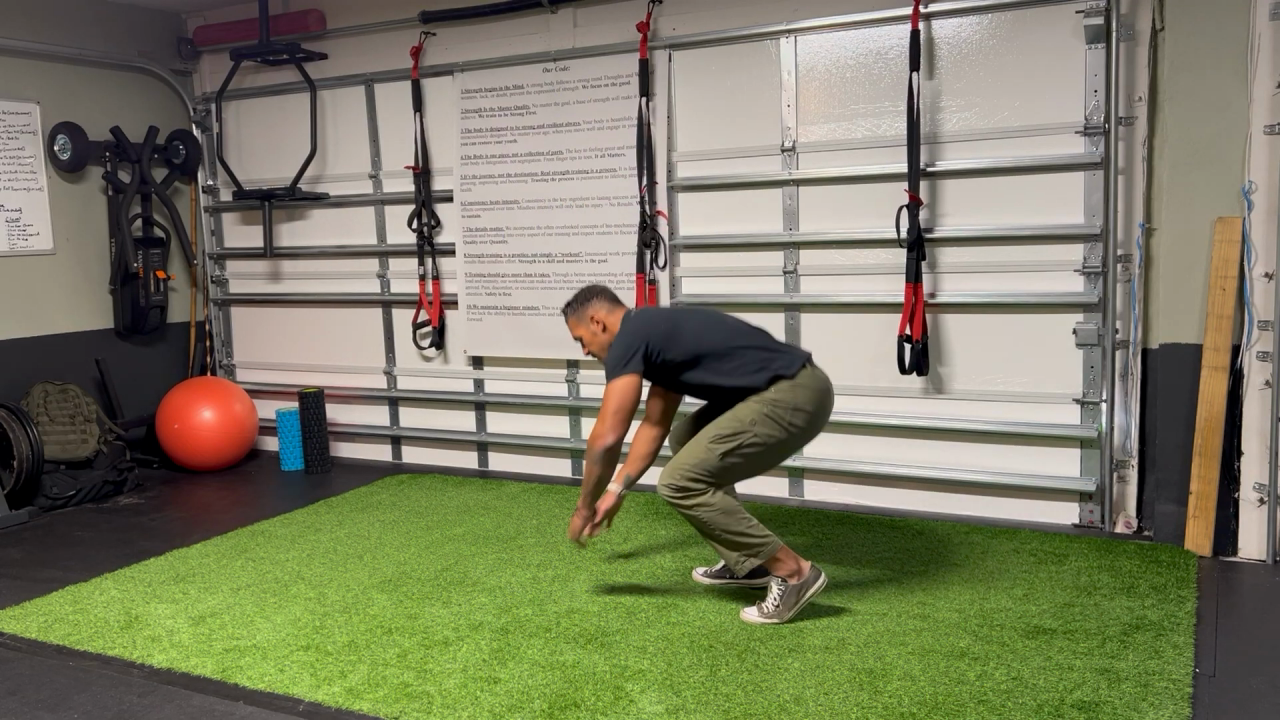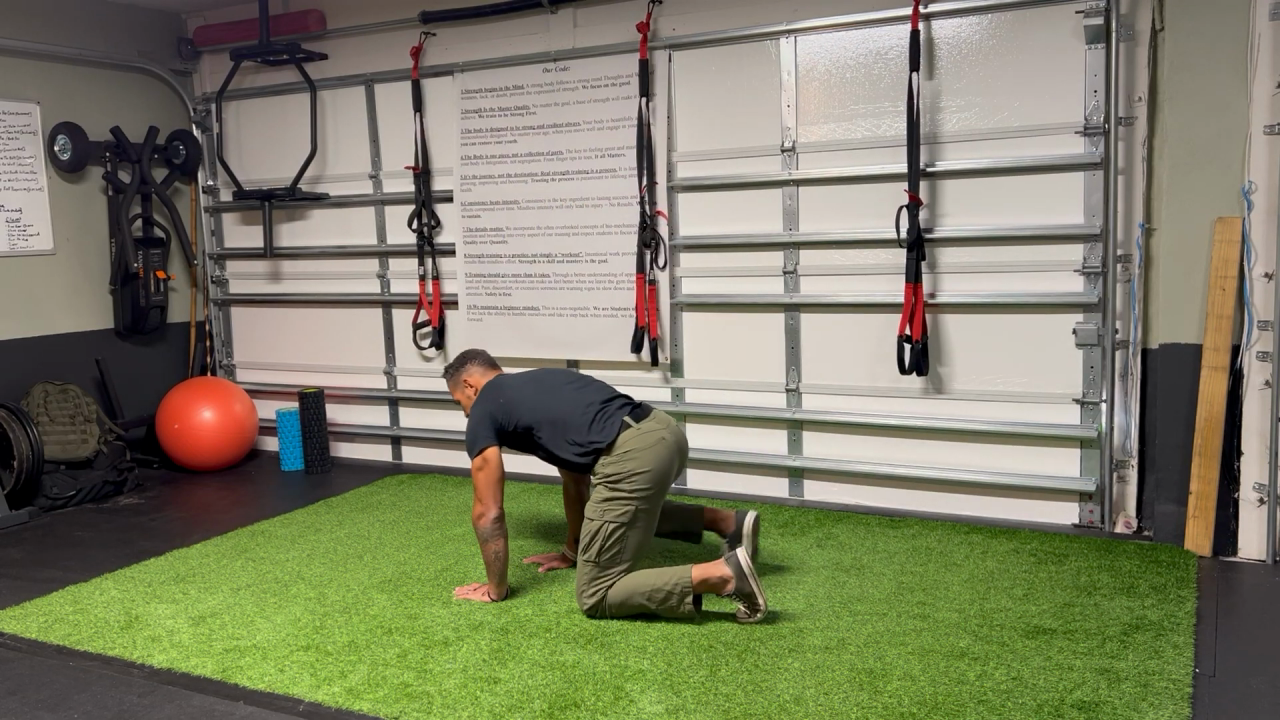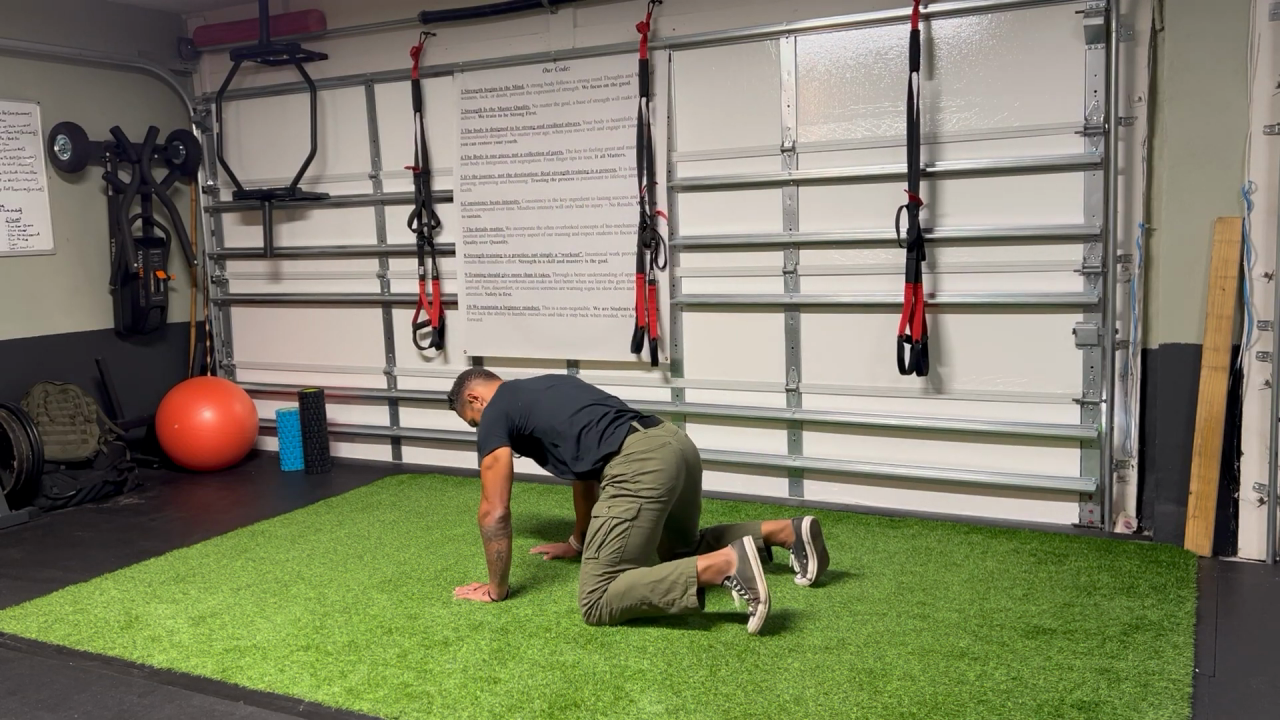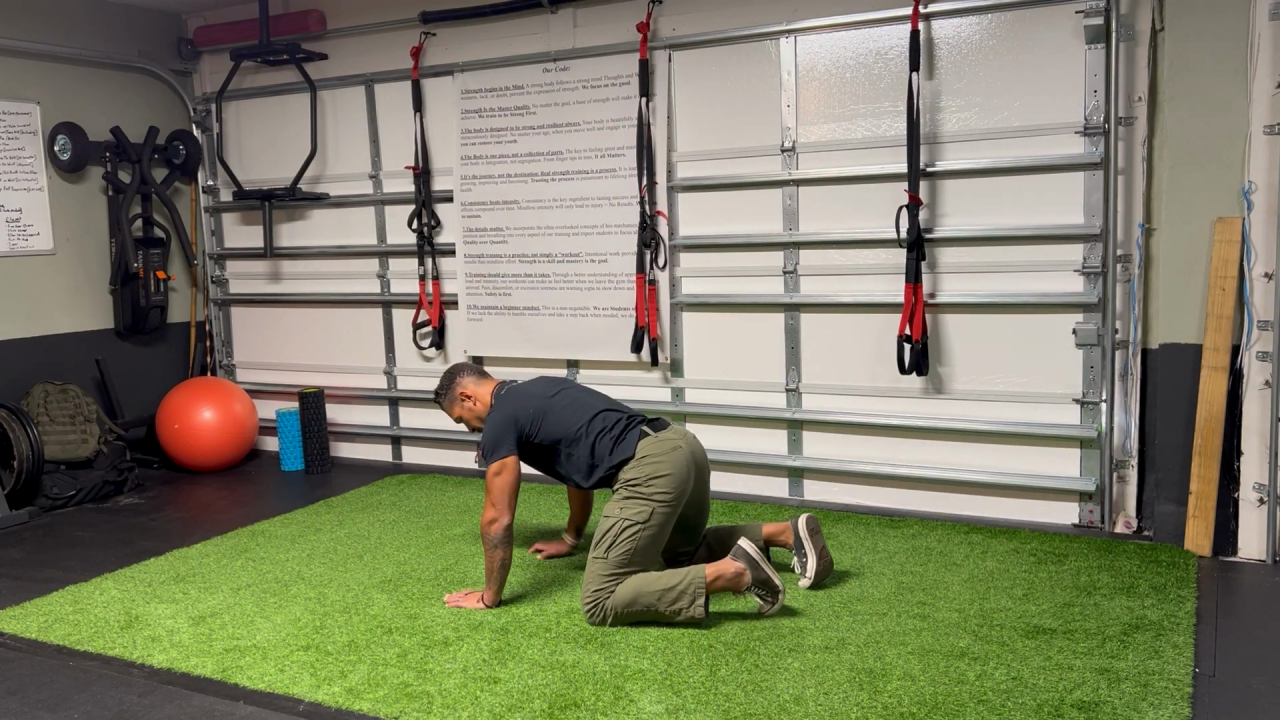
dt=1s
person 1, frame 1
left shoulder: (628, 340)
right shoulder: (656, 333)
left elbow: (606, 438)
right elbow: (654, 424)
left wrist: (585, 508)
right wrist: (616, 490)
left hip: (791, 396)
right hip: (795, 387)
left knee: (681, 482)
right knee: (688, 444)
left ankle: (791, 571)
right ankle: (745, 561)
person 1, frame 2
left shoulder: (483, 411)
right shoulder: (539, 384)
left elbow: (488, 512)
right elbow: (575, 477)
left wrist: (496, 588)
right wrist: (571, 552)
left hip: (633, 456)
right hip: (666, 432)
left knee: (596, 598)
right knee: (632, 508)
left ankle: (720, 574)
right ankle: (728, 522)
person 1, frame 3
left shoulder: (495, 414)
right shoulder: (544, 389)
left elbow: (494, 511)
left wrist: (497, 587)
right wrist: (576, 542)
left hip: (639, 466)
right hip: (675, 444)
left knee: (597, 602)
right knee: (681, 549)
left ankle: (726, 564)
right ankle: (788, 532)
person 1, frame 4
left shoulder: (500, 421)
right shoulder: (537, 392)
left elbow: (498, 519)
left wrist: (490, 596)
right wrist: (571, 538)
left hip: (651, 470)
right hip: (681, 447)
left knee: (600, 603)
right knee: (683, 550)
left ankle: (732, 572)
right ankle: (787, 533)
